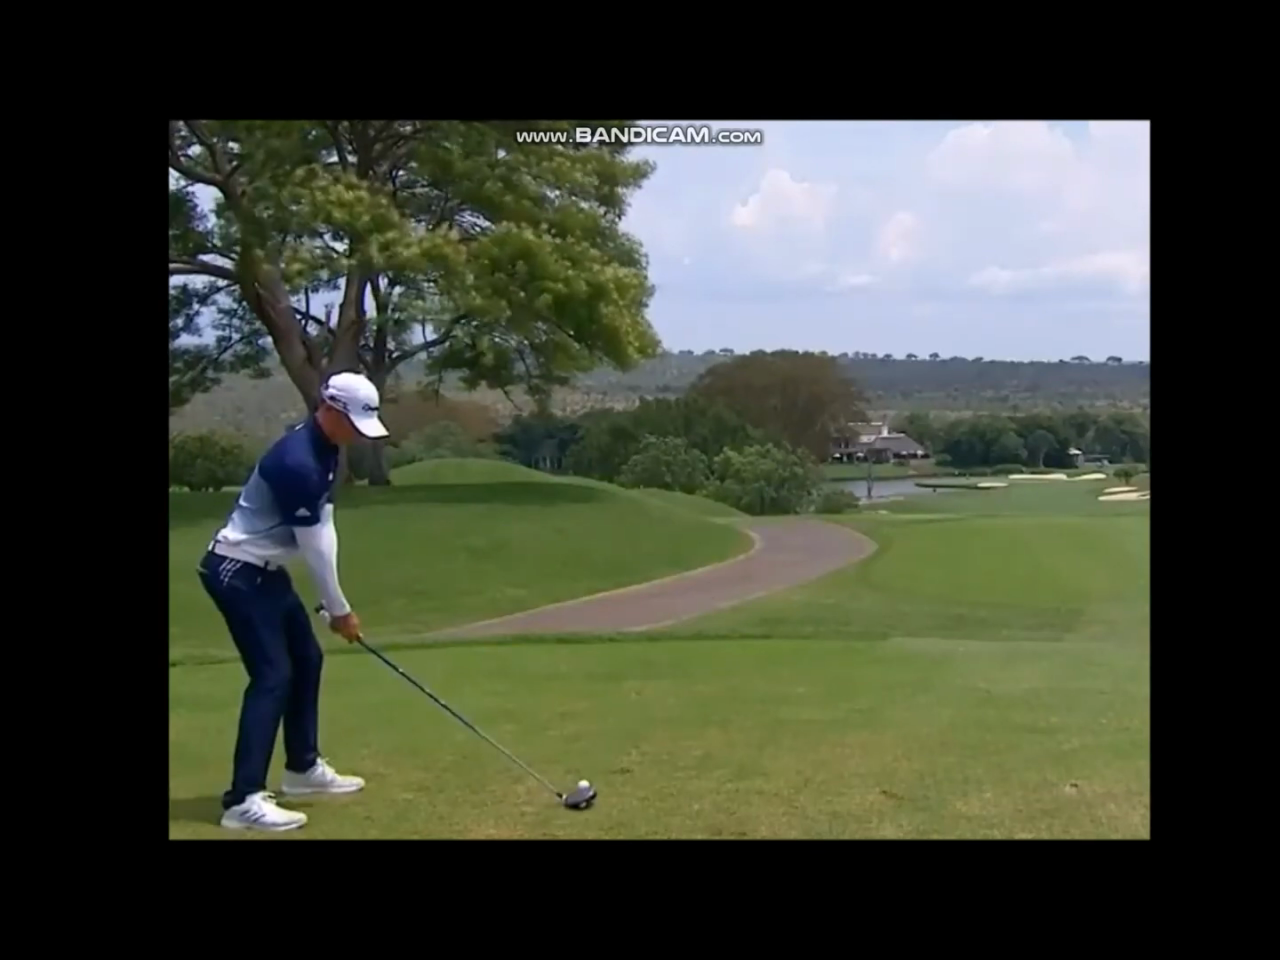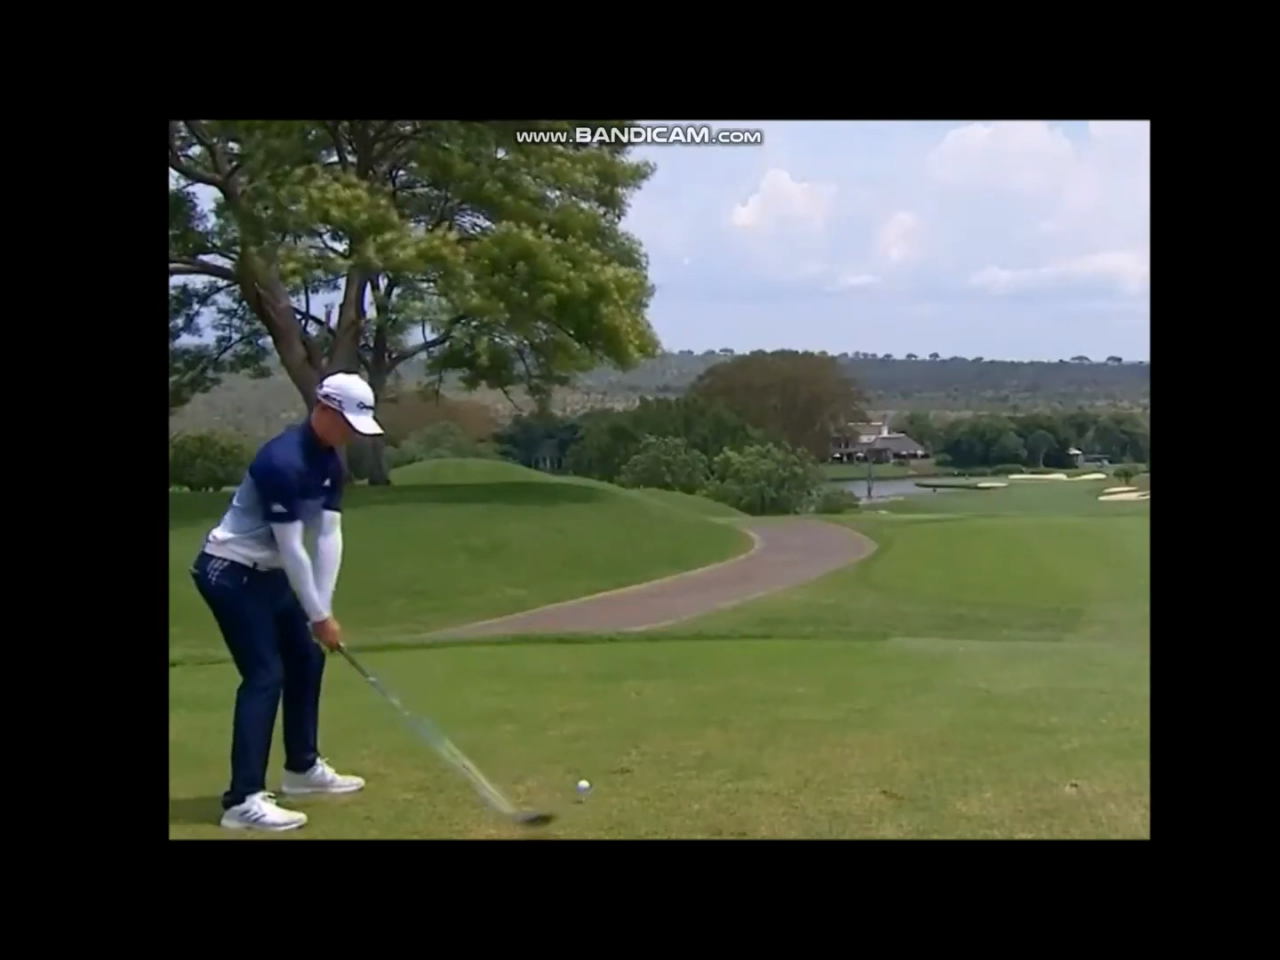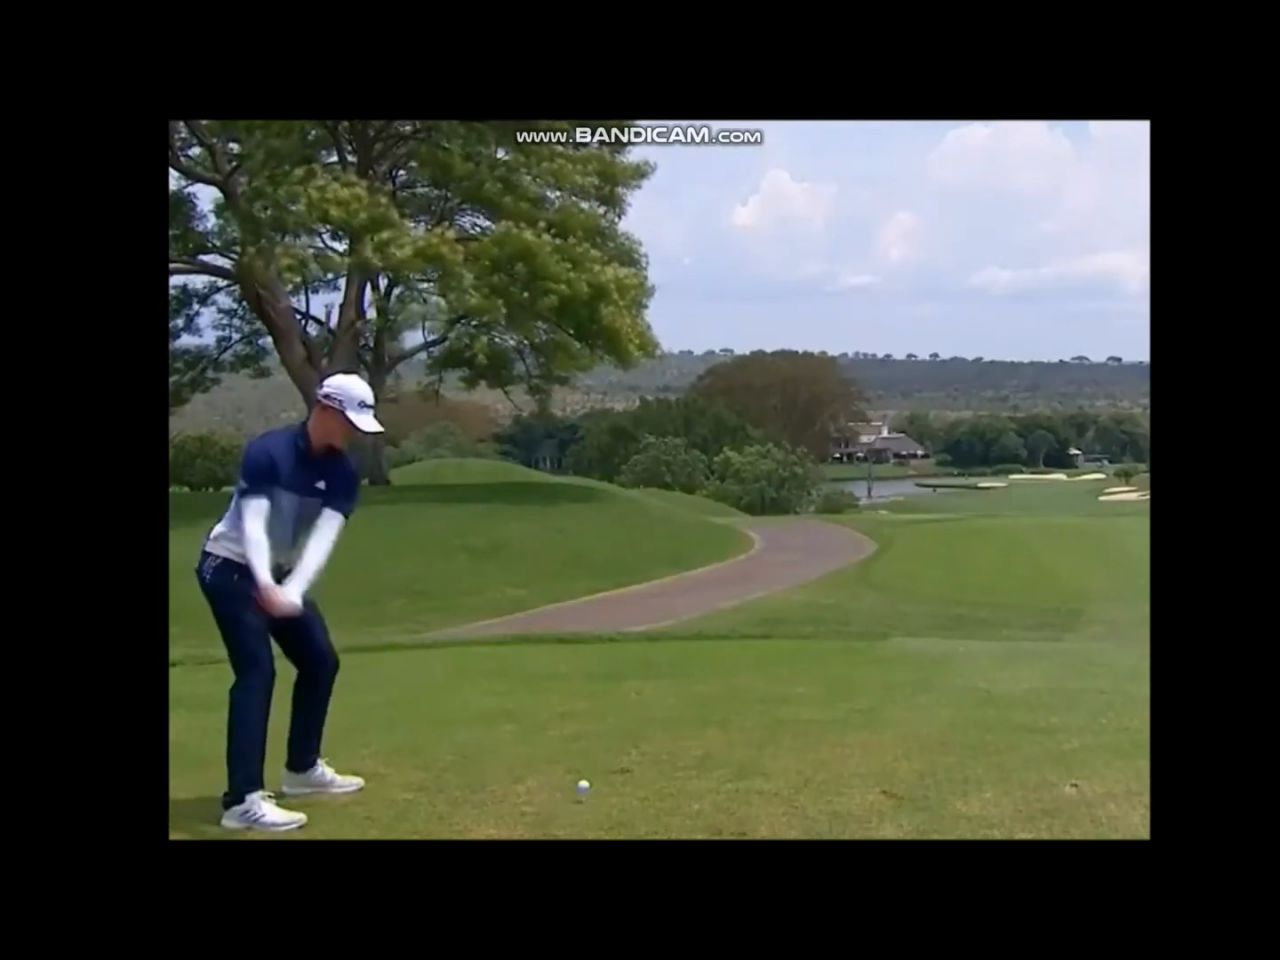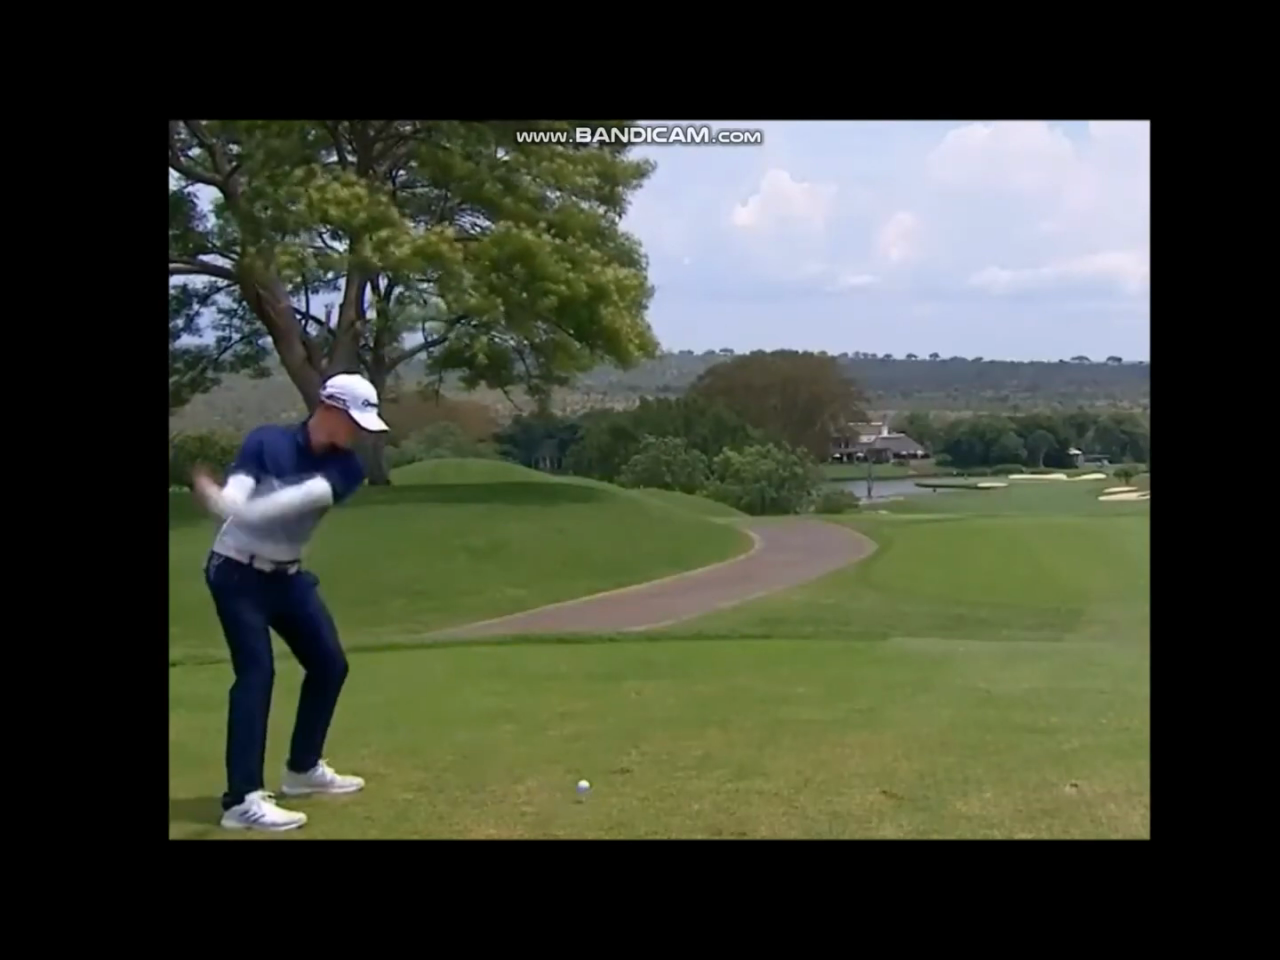
dt=0.2s
person 1, frame 1
left shoulder: (325, 453)
right shoulder: (297, 462)
left elbow: (325, 529)
right elbow: (312, 546)
left wrist: (333, 600)
right wrist: (339, 608)
left hip: (266, 571)
right hip: (237, 571)
left knee: (307, 659)
right knee: (272, 674)
left ankle: (303, 767)
right ankle: (243, 799)
person 1, frame 2
left shoulder: (331, 464)
right shoulder: (281, 459)
left elbow: (329, 537)
right elbow: (290, 547)
left wrist: (324, 608)
right wrist: (320, 614)
left hip: (268, 574)
right hip: (229, 571)
left knee: (306, 658)
right knee: (264, 675)
left ankle: (303, 767)
right ankle: (243, 800)
person 1, frame 3
left shoulder: (343, 474)
right shoulder: (267, 449)
left elbow: (325, 535)
right elbow: (253, 524)
left wrist: (295, 591)
right wrist: (263, 584)
left hip: (281, 576)
right hip: (229, 569)
left knee: (321, 661)
right knee: (256, 672)
left ankle: (304, 768)
right ankle: (243, 799)
person 1, frame 4
left shoulder: (346, 468)
right shoulder: (266, 438)
left elbow: (304, 497)
right elbow: (234, 491)
left wrist: (236, 507)
right wrist: (219, 499)
left hip: (288, 575)
right hip: (237, 571)
left knee: (330, 665)
right knee: (256, 673)
left ankle: (304, 768)
right ankle: (242, 799)
